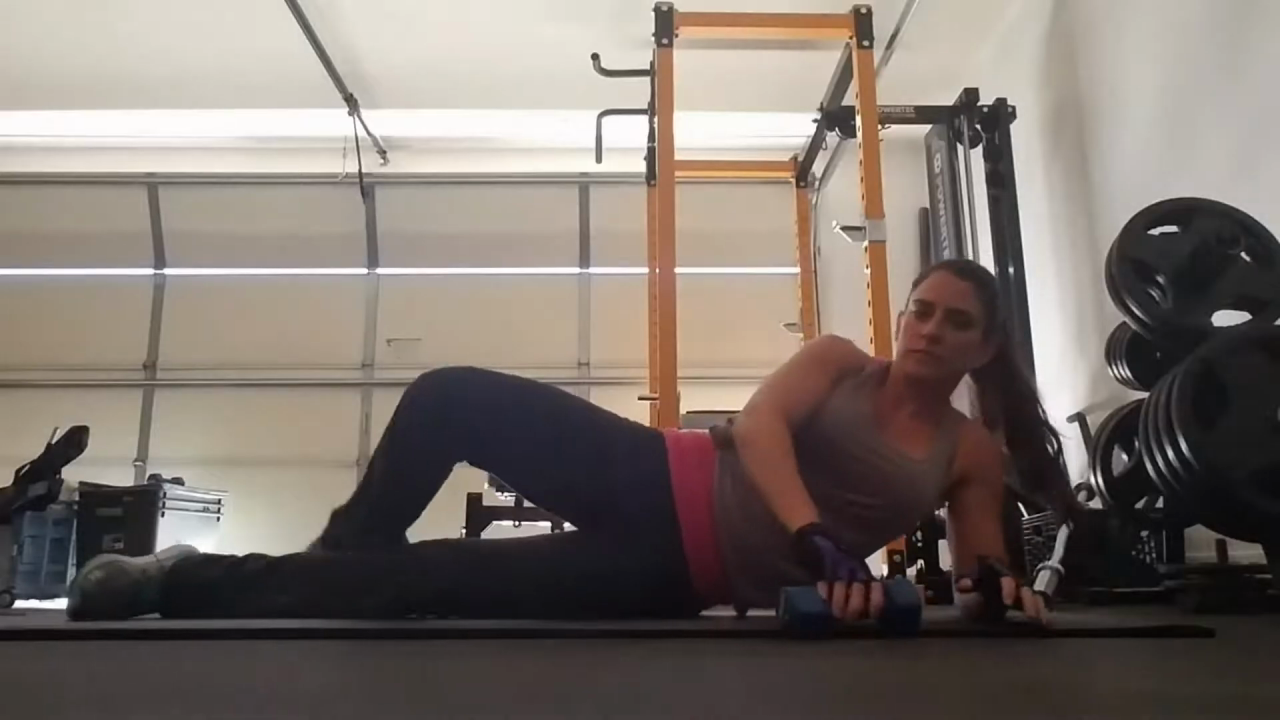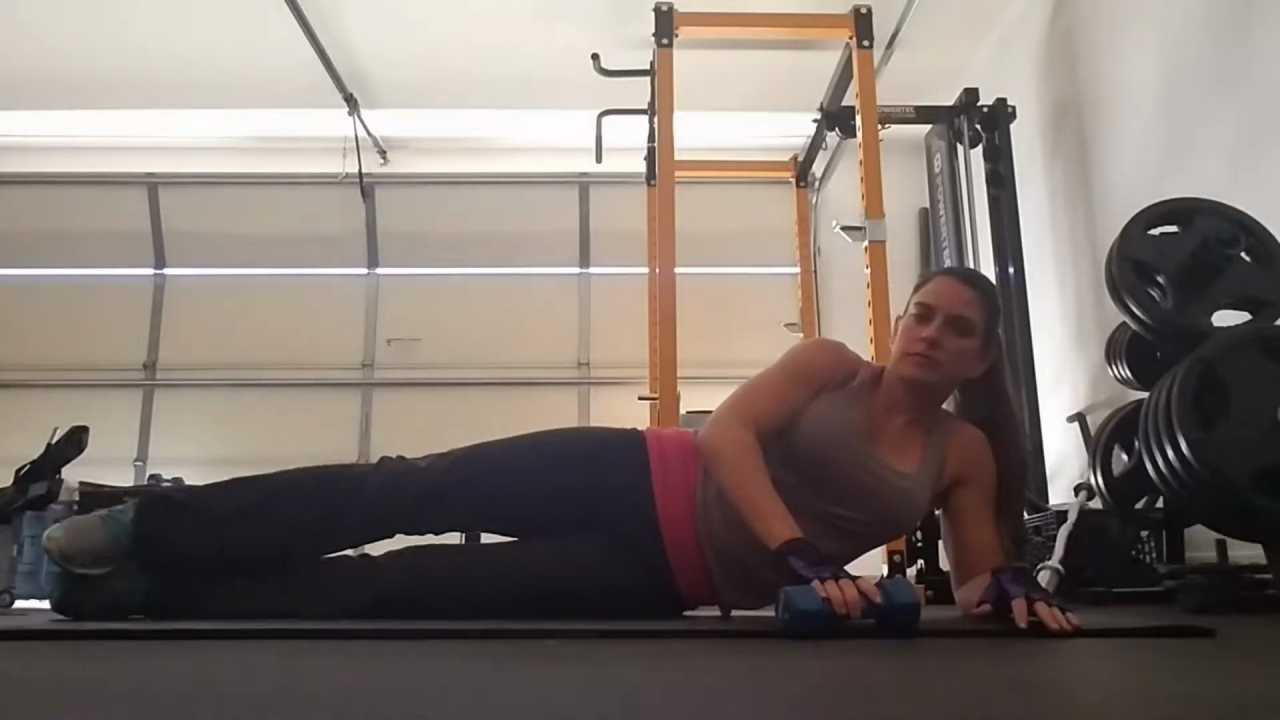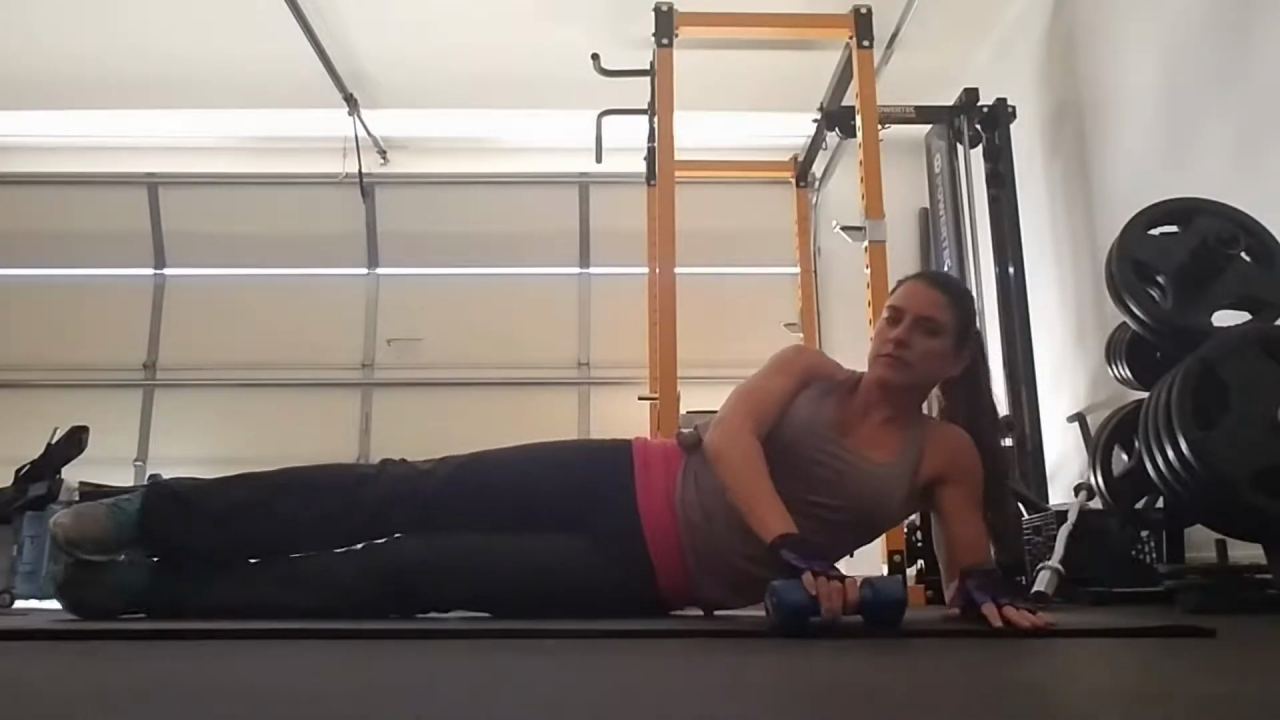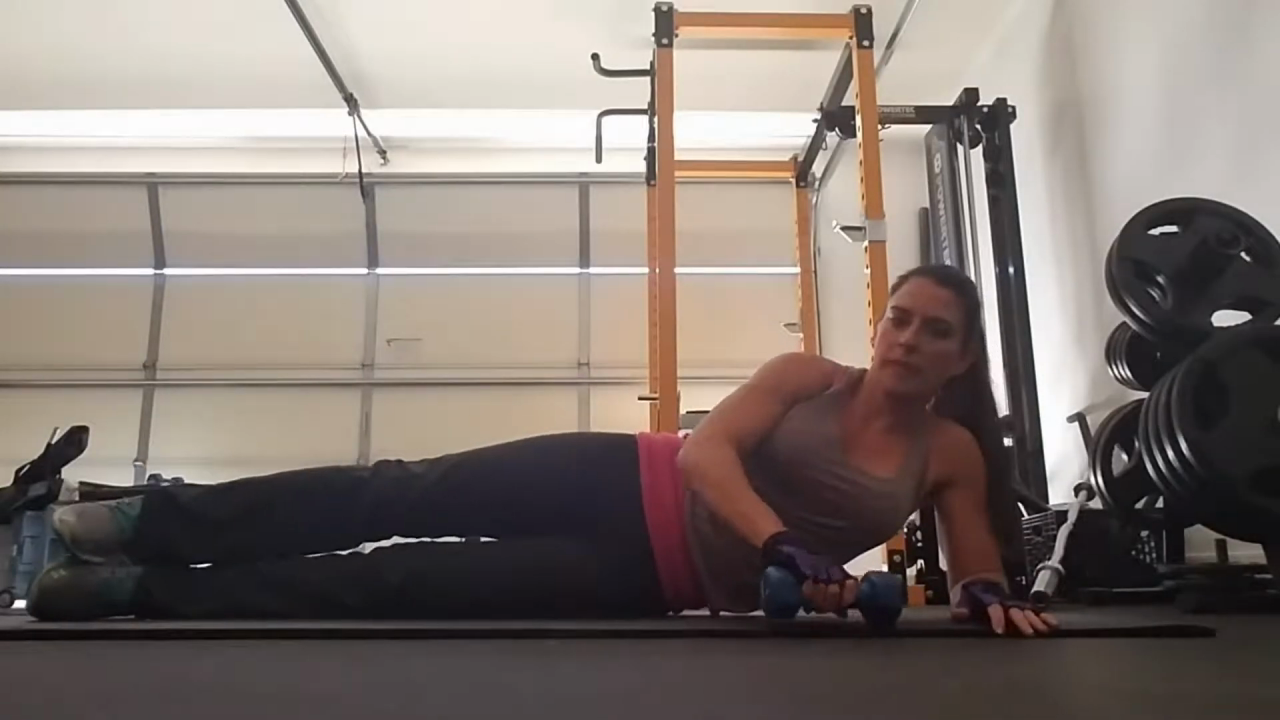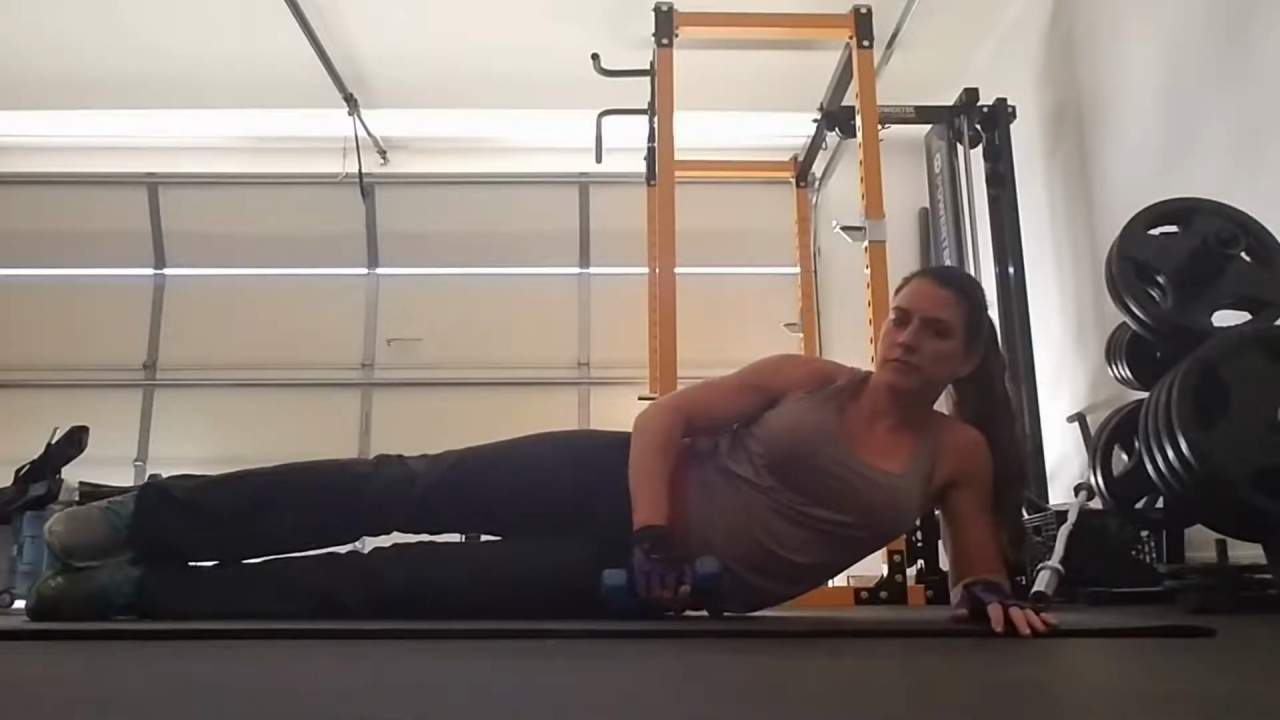
dt=1s
person 1, frame 1
left shoulder: (972, 456)
right shoulder: (838, 360)
left elbow: (981, 570)
right elbow: (757, 425)
left wrist: (996, 584)
right wrist: (816, 540)
left hip: (678, 577)
right hip: (660, 477)
left knee: (432, 583)
right knee: (454, 397)
left ankle: (186, 582)
right ankle: (348, 549)
person 1, frame 2
left shoulder: (964, 455)
right shoulder: (831, 364)
left elbow: (979, 576)
right elbow: (726, 431)
left wrist: (1010, 586)
right wrist: (799, 554)
left hip: (664, 580)
right hip: (639, 482)
left knee: (412, 588)
right knee: (414, 490)
left ankle: (156, 590)
right ankle: (146, 528)
person 1, frame 3
left shoulder: (947, 454)
right shoulder: (809, 369)
left elbow: (968, 571)
right elbow: (727, 434)
left wrist: (984, 591)
right wrist: (791, 550)
left hip: (648, 581)
right hip: (630, 483)
left knee: (411, 569)
right knee: (409, 493)
left ankle: (158, 585)
right ankle: (150, 515)
person 1, frame 4
left shoulder: (950, 455)
right shoulder: (809, 377)
left elbow: (975, 570)
right elbow: (704, 448)
left wrist: (991, 599)
right wrist: (784, 547)
left hip: (650, 583)
right hip: (628, 484)
left knee: (406, 585)
right knee: (406, 498)
left ankle: (150, 590)
right ankle: (152, 523)
person 1, frame 5
left shoulder: (958, 455)
right shoulder: (810, 377)
left elbow: (978, 569)
right elbow: (663, 415)
left wrist: (991, 597)
right wrist: (652, 529)
left hip: (663, 563)
right hip: (625, 480)
left knee: (407, 585)
right knee: (412, 488)
left ankle: (148, 588)
right ankle: (148, 516)
